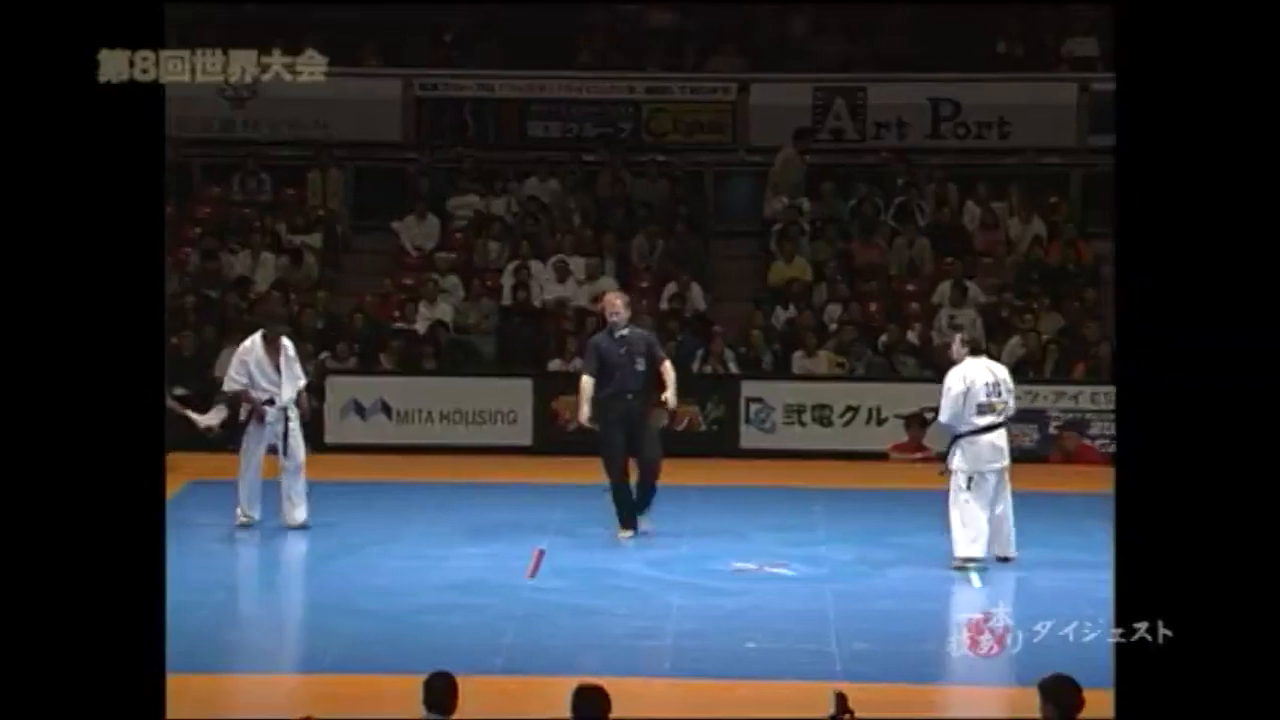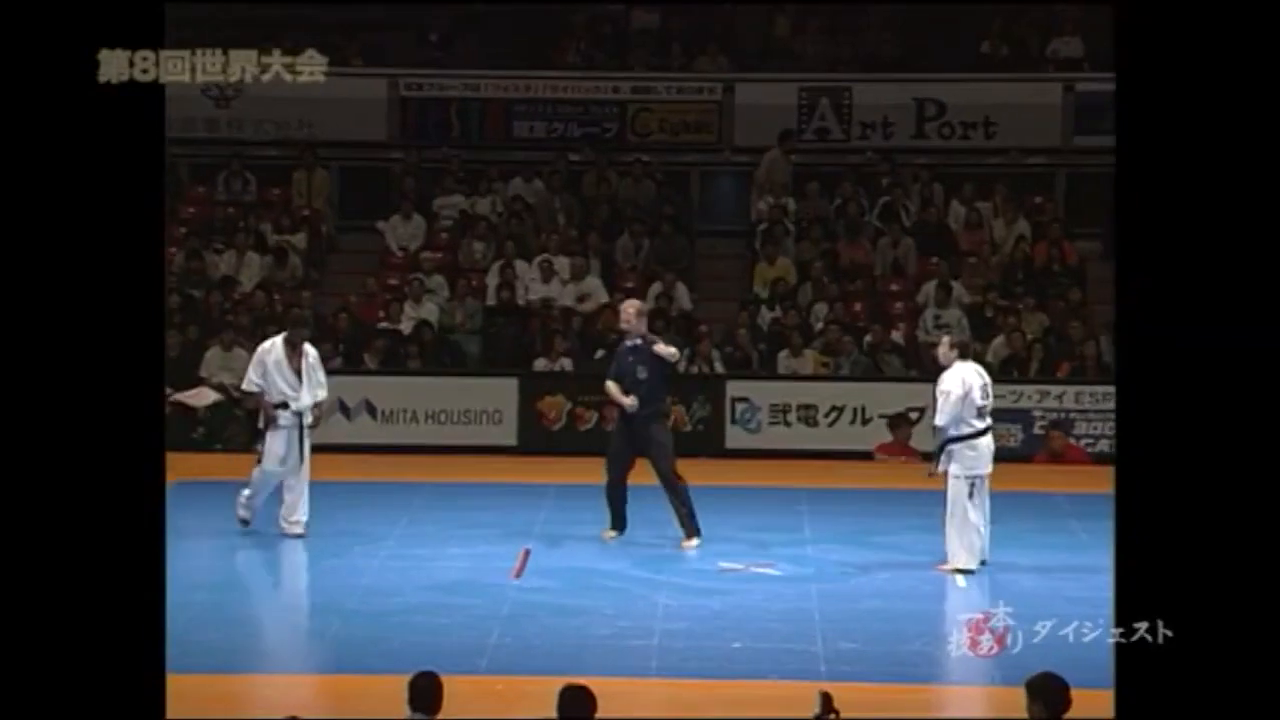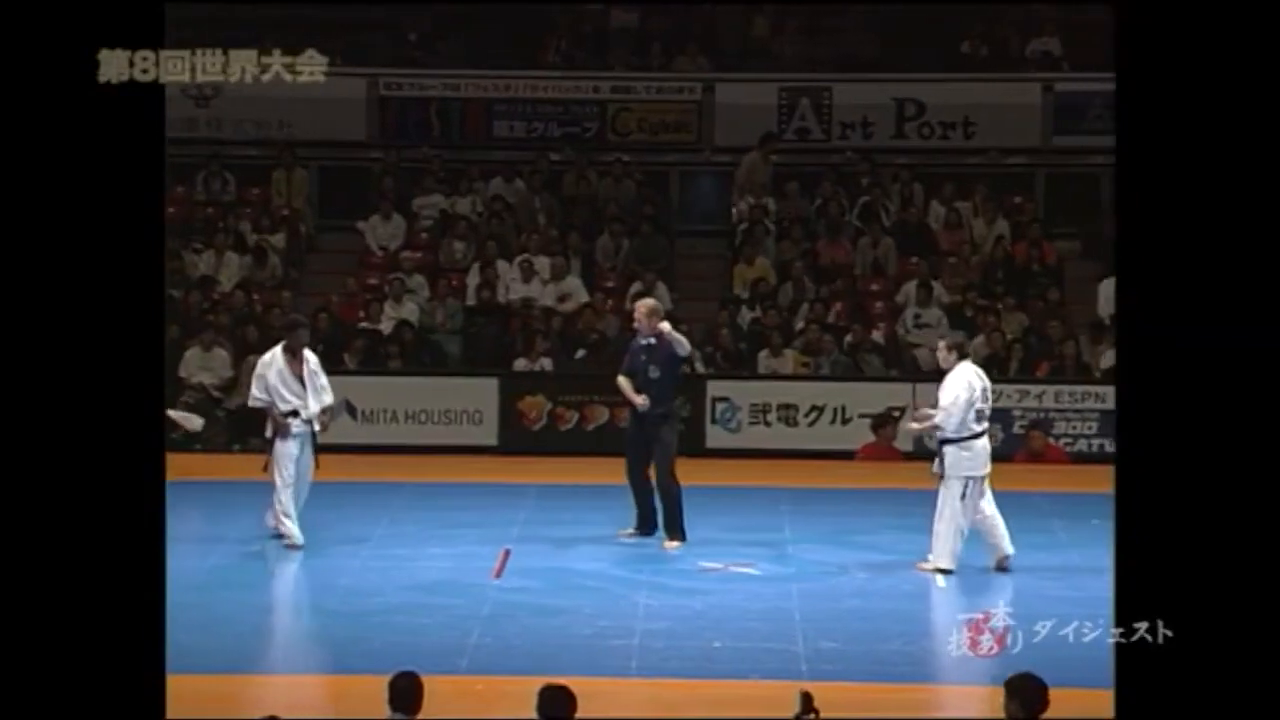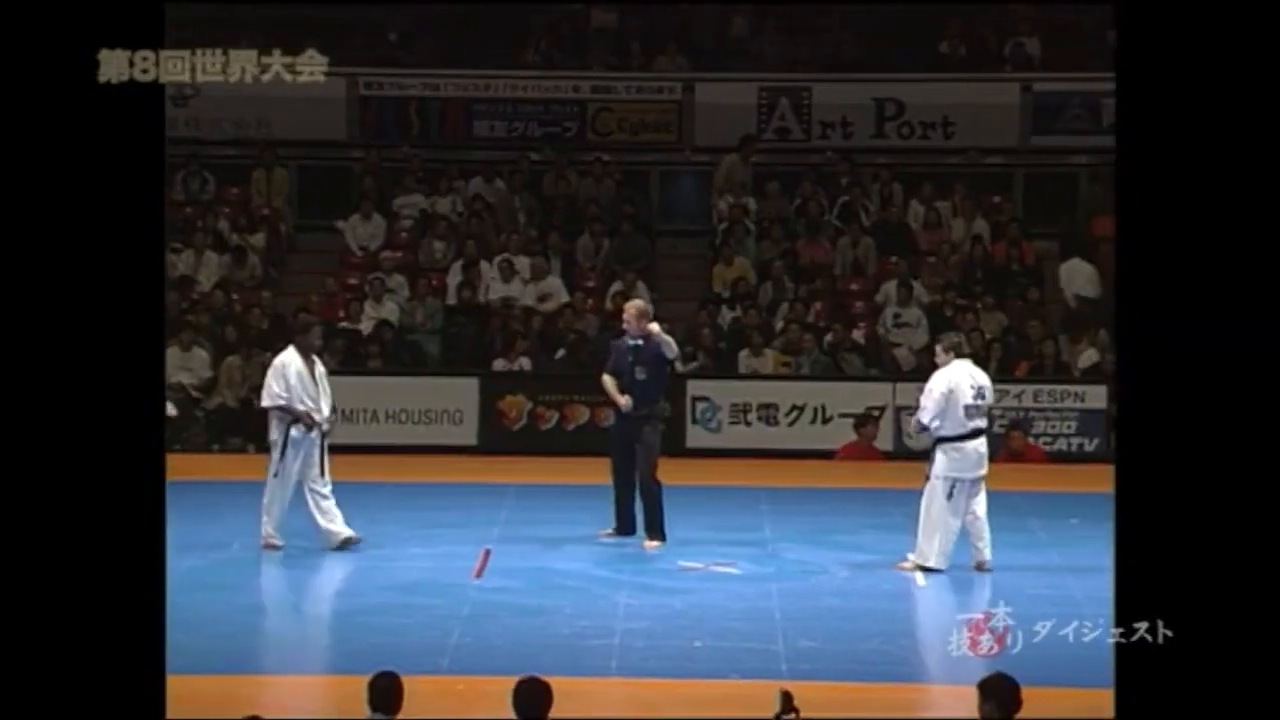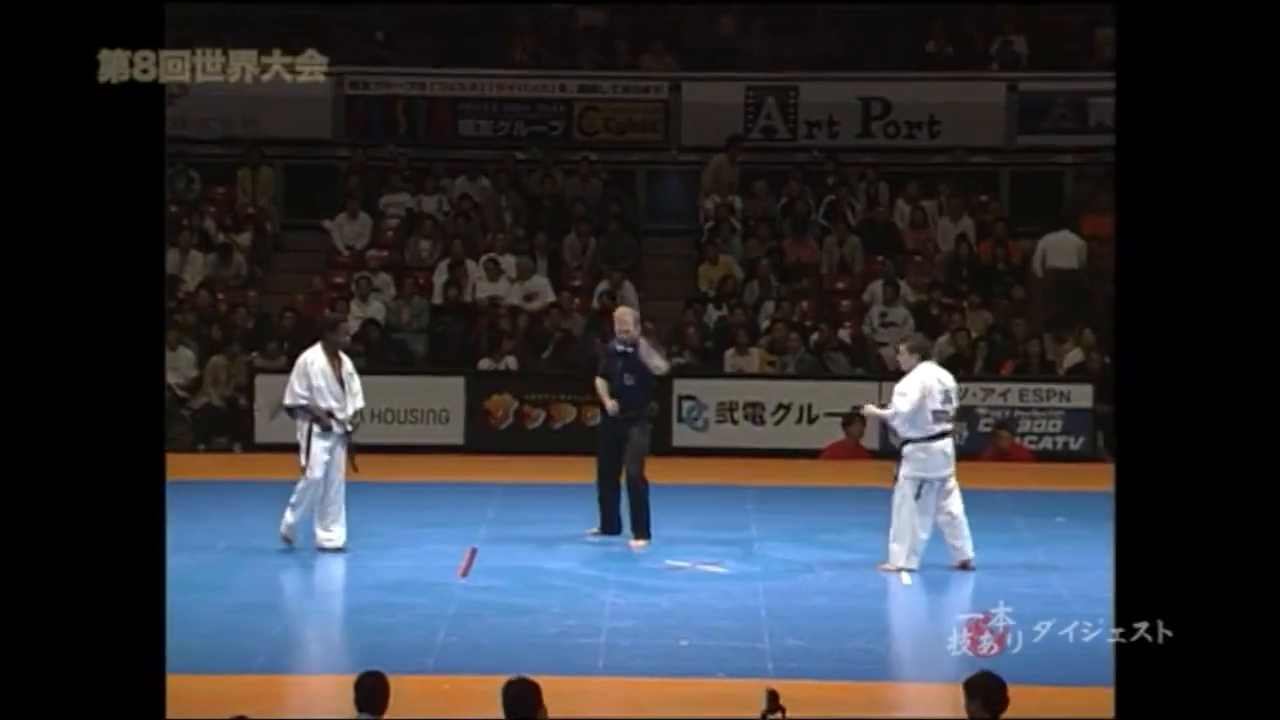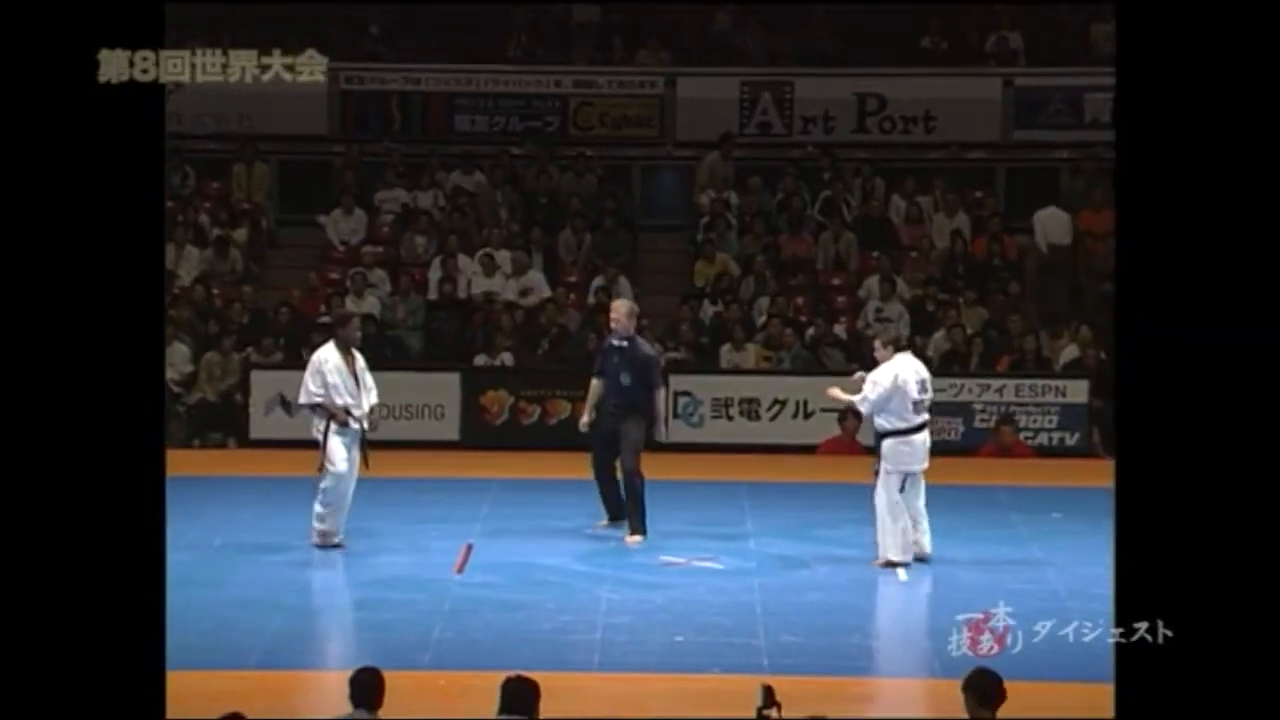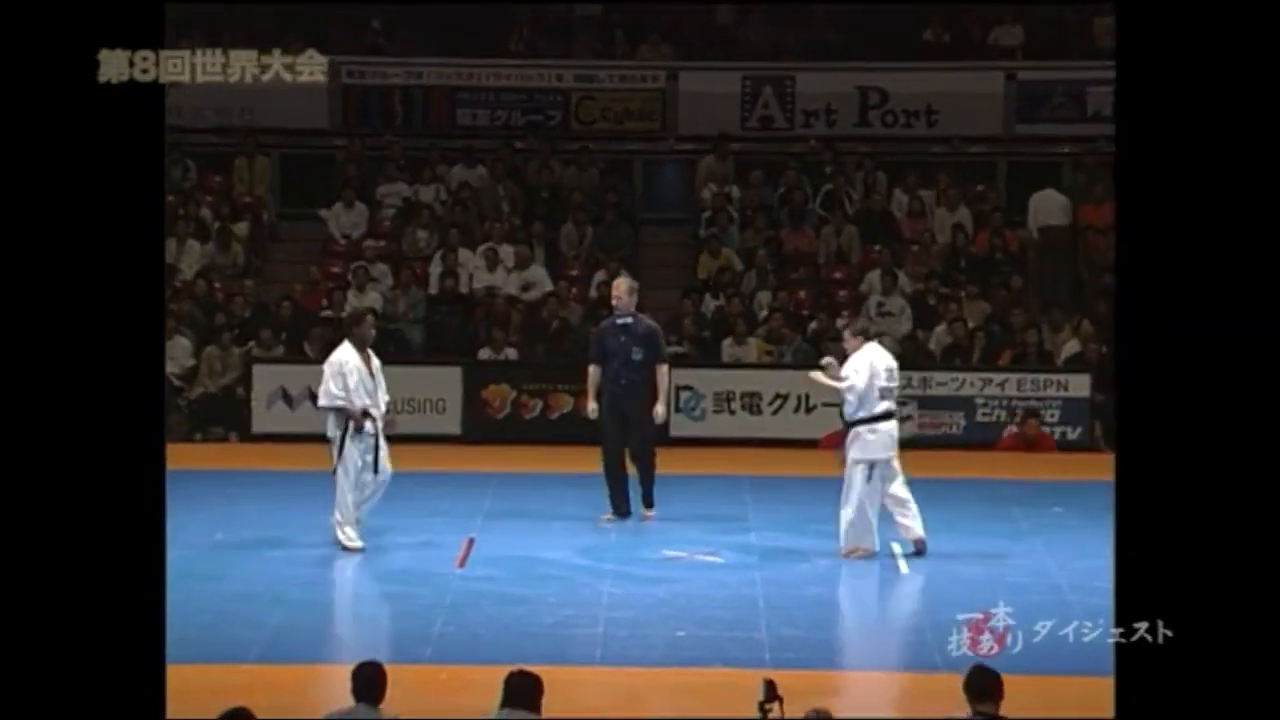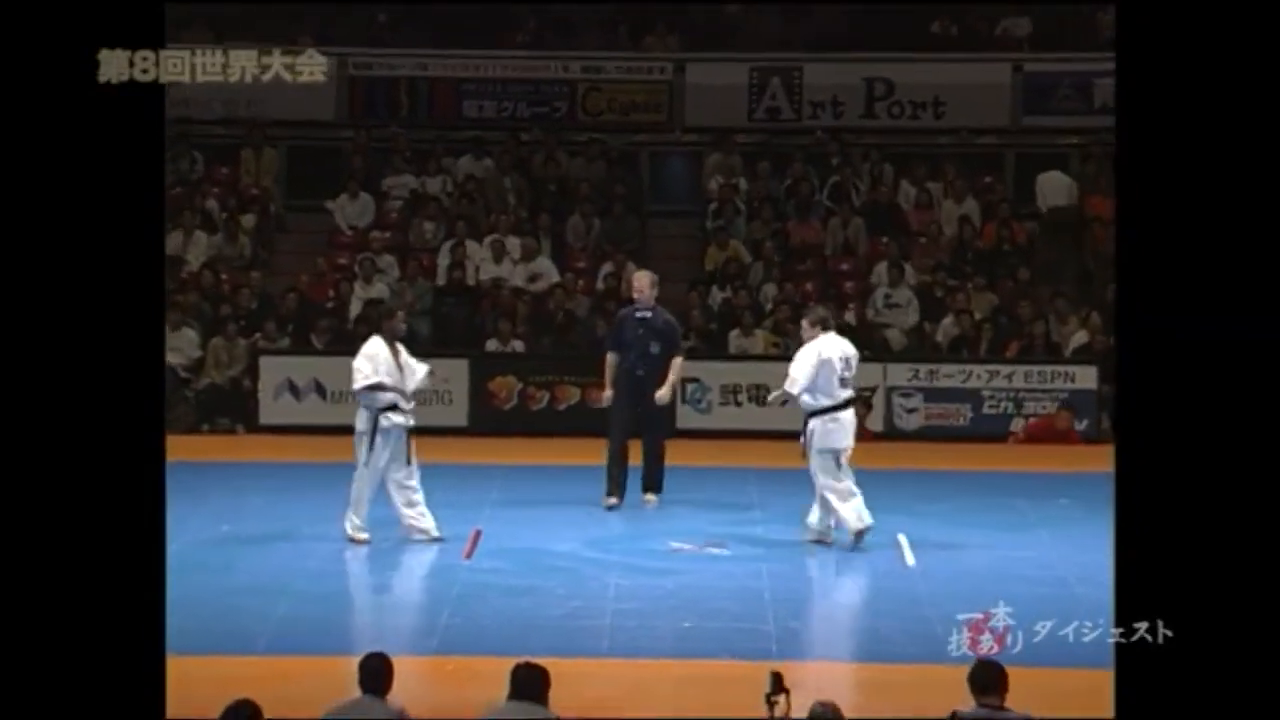
dt=0.4s
person 1, frame 1
left shoulder: (644, 337)
right shoulder: (597, 342)
left elbow: (664, 363)
right elbow: (588, 376)
left wrist: (671, 389)
right wrist: (585, 406)
left hip: (639, 409)
right hip: (611, 411)
left knee: (651, 464)
right knee: (616, 469)
left ankle: (638, 508)
right ankle: (627, 522)
person 1, frame 2
left shoulder: (654, 346)
right shoulder: (622, 350)
left elbow: (674, 355)
right elbow: (610, 382)
left wrist: (668, 352)
right wrist: (622, 400)
left hip: (654, 419)
right hip: (627, 420)
left knee: (668, 474)
right knee: (615, 475)
left ankle: (691, 532)
right ankle: (617, 525)
person 1, frame 3
left shoulder: (668, 345)
right shoulder: (635, 346)
left elbow: (686, 350)
right elbow: (622, 377)
left wrist: (671, 334)
right wrist: (634, 398)
left hip: (664, 419)
right hip: (639, 417)
left knee: (665, 476)
right knee: (636, 472)
left ankle: (675, 533)
right ankle: (646, 525)
person 1, frame 4
left shoulder: (656, 346)
right shoulder: (621, 345)
left elbow: (673, 352)
right elbow: (607, 376)
left wrist: (660, 335)
right wrist: (618, 398)
left hip: (648, 419)
right hip: (624, 417)
left knee: (646, 476)
right knee: (621, 474)
left ankle: (655, 534)
right ankle: (624, 526)
person 1, frame 5
left shoulder: (643, 350)
right shoulder: (611, 349)
left elbow: (661, 367)
right elbow: (601, 378)
left wrist: (644, 349)
right wrist: (606, 401)
left hip: (637, 420)
right hip: (612, 418)
left knee: (634, 474)
right knee: (606, 473)
left ankle: (641, 533)
right ankle: (609, 525)
person 1, frame 6
left shoulder: (645, 353)
right shoulder: (608, 346)
left elbow: (658, 389)
right elbow: (598, 379)
left wrist: (659, 424)
right wrist: (587, 412)
left hip: (633, 417)
right hip: (606, 415)
left knee: (630, 468)
right knee: (602, 467)
left ankle: (637, 529)
right ankle: (617, 513)
person 1, frame 7
left shoulder: (649, 328)
right shoulder: (605, 329)
left elbow: (662, 366)
right elbow: (595, 365)
left wrist: (661, 402)
right wrist: (591, 399)
left hip: (641, 398)
right hip: (612, 398)
left knee: (642, 453)
right knee: (612, 455)
left ankle: (648, 504)
right ankle: (620, 508)
person 1, frame 8
left shoulder: (667, 322)
right shoulder: (623, 318)
left elbow: (677, 357)
right elbow: (613, 352)
left wrist: (668, 387)
right wrist: (608, 385)
left hip: (654, 388)
right hip: (626, 384)
left knee: (654, 441)
right knee: (617, 438)
left ankle: (651, 490)
right ankle: (614, 492)
person 2, frame 1
left shoulder: (959, 373)
right shoulder: (1001, 370)
left elbow: (948, 415)
right elbow: (1010, 407)
left wrist: (962, 423)
left hip: (971, 444)
right hip: (998, 439)
left knee: (967, 501)
right knee: (1000, 501)
left ankle: (970, 553)
right ankle: (1004, 549)
person 2, frame 2
left shoulder: (953, 377)
right shoulder: (979, 371)
left elbow: (944, 419)
left wrist: (941, 437)
left hip: (964, 448)
right hip: (981, 442)
left knee: (964, 507)
right knee: (977, 505)
left ankle: (963, 560)
right ankle: (977, 553)
person 2, frame 3
left shoulder: (957, 378)
right shoulder: (976, 373)
left elbow: (949, 420)
left wrist: (921, 427)
right wrist: (933, 414)
left hip: (961, 449)
right hip: (976, 445)
left knee: (953, 507)
right knee: (981, 504)
left ankle: (943, 560)
right ankle: (1002, 552)
person 2, frame 4
left shoulder: (944, 376)
right shoulder: (982, 376)
left elbow: (927, 414)
left wrist: (917, 423)
left hip: (953, 450)
right hip: (977, 447)
left knee: (938, 506)
right knee: (975, 506)
left ankle: (926, 559)
right ankle: (982, 558)
person 2, frame 5
left shoulder: (913, 381)
right shoulder: (946, 376)
left elbow: (898, 417)
left wrist: (875, 412)
right wrist: (896, 411)
left hip: (920, 451)
right hip: (944, 447)
left knee: (909, 507)
right knee: (950, 506)
left ankle: (902, 560)
right ankle: (964, 556)
person 2, frame 6
left shoulder: (890, 371)
right shoulder: (918, 366)
left elbow: (867, 403)
left wrist: (840, 396)
right wrist: (868, 384)
left hip: (899, 443)
right hip: (918, 438)
left knee: (891, 499)
right knee: (912, 497)
left ankle: (898, 553)
right ankle: (919, 547)
person 2, frame 7
left shoulder: (861, 358)
right shoulder: (885, 356)
left elbow: (852, 390)
left wrist: (826, 381)
right wrist: (837, 373)
left hip: (867, 432)
right hip: (887, 427)
left knee: (859, 491)
right knee: (893, 485)
left ankle: (861, 543)
right ankle: (915, 535)
person 2, frame 8
left shoulder: (813, 350)
right shoulder: (847, 346)
left elbow: (796, 385)
left wrist: (777, 396)
left hip: (825, 420)
right hip: (844, 416)
left knee: (829, 478)
right knee: (826, 475)
left ankle: (857, 521)
right ankle: (821, 528)
person 3, frame 1
left shoulder: (288, 346)
right shoulder: (248, 348)
left elbow: (296, 378)
right elbow: (235, 384)
left wrist: (302, 400)
right wrist: (254, 405)
left hip: (287, 412)
right hip: (260, 414)
left knee: (295, 461)
right knee: (251, 465)
left ankle: (296, 514)
right ankle: (247, 514)
person 3, frame 2
left shoulder: (311, 353)
right shoulder: (267, 350)
left elbow: (318, 386)
right elbow: (253, 384)
left wrist: (317, 409)
right wrist: (266, 409)
left hip: (301, 419)
right hip: (277, 417)
left knee: (298, 472)
right knee: (270, 469)
left ankle: (293, 523)
right ankle: (246, 503)
person 3, frame 3
left shoulder: (311, 358)
right shoulder: (268, 361)
left elbow: (323, 390)
right elbow: (259, 397)
left wrist: (325, 414)
right wrist: (276, 418)
left hip: (308, 426)
right hip: (285, 428)
left knee: (302, 481)
right knee: (285, 481)
left ankle: (277, 522)
right ankle: (291, 535)
person 3, frame 4
left shoulder: (315, 362)
right shoulder: (283, 362)
right elbow: (274, 400)
left wrist: (328, 415)
right wrist: (300, 416)
left hip: (315, 431)
right hip: (291, 432)
left knee: (320, 485)
right knee: (280, 485)
left ankle: (339, 533)
right ankle: (270, 535)
person 3, frame 5
left shoulder: (345, 361)
right shoulder: (308, 359)
left elbow: (354, 394)
right elbow: (296, 397)
left wrist: (353, 416)
right wrist: (320, 416)
left hip: (339, 429)
right hip: (316, 428)
left knee: (335, 485)
right knee: (314, 477)
left ankle: (330, 537)
right ankle: (288, 524)
person 3, frame 6
left shoulder: (357, 357)
right shoulder: (322, 357)
left elbow: (368, 390)
right elbow: (311, 395)
left wrist: (371, 414)
right wrist: (335, 412)
left hip: (355, 426)
right hip: (332, 425)
left knee: (347, 481)
right knee: (337, 471)
left ankle: (329, 534)
right ankle: (322, 520)
person 3, frame 7
left shoulder: (370, 356)
right shoulder: (340, 358)
right elbow: (330, 397)
left wrist: (384, 414)
right wrist: (353, 416)
left hip: (372, 425)
right hip: (348, 428)
left knee: (381, 475)
right knee: (347, 483)
left ankle: (348, 521)
right ankle: (348, 536)
person 3, frame 8
left shoulder: (398, 349)
right shoulder: (370, 350)
left elbow: (414, 371)
right elbow: (364, 381)
left wrist: (433, 374)
right wrist: (394, 389)
left hip: (399, 420)
right hip: (376, 421)
left knee: (406, 475)
right knee: (367, 476)
left ankle: (421, 527)
right ankle: (355, 528)
